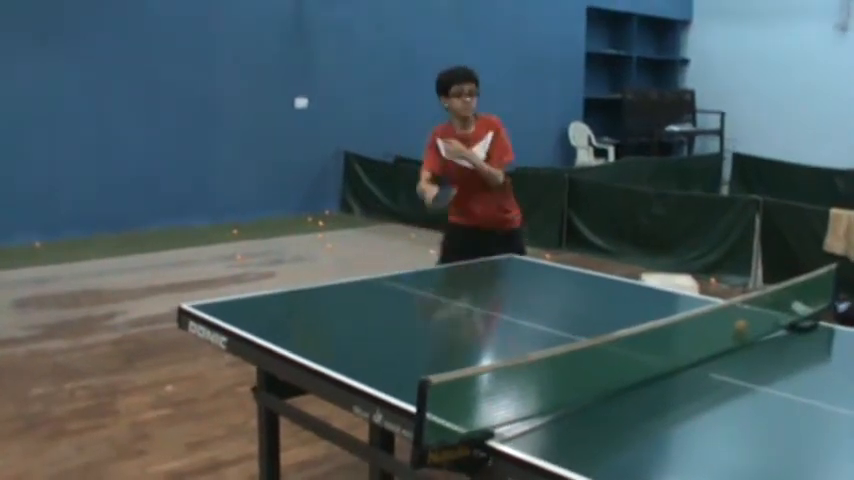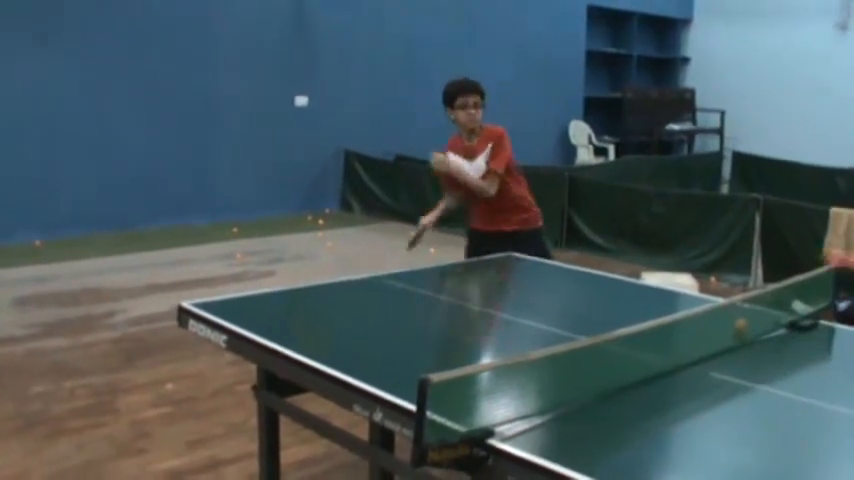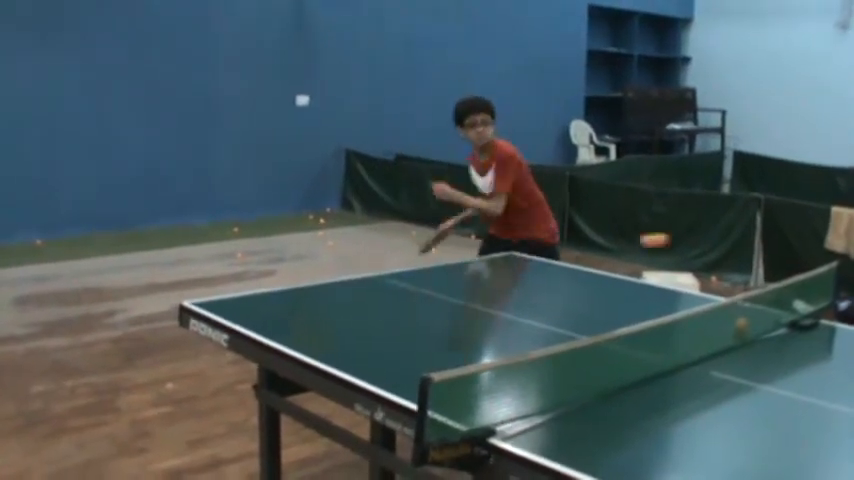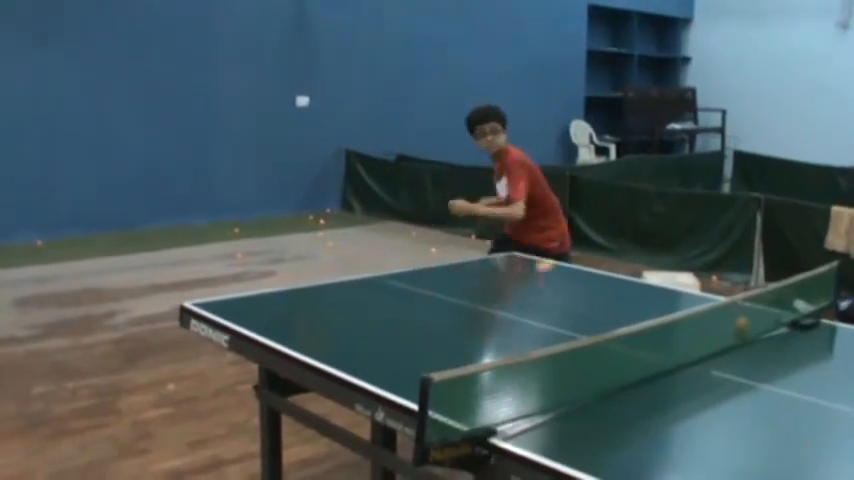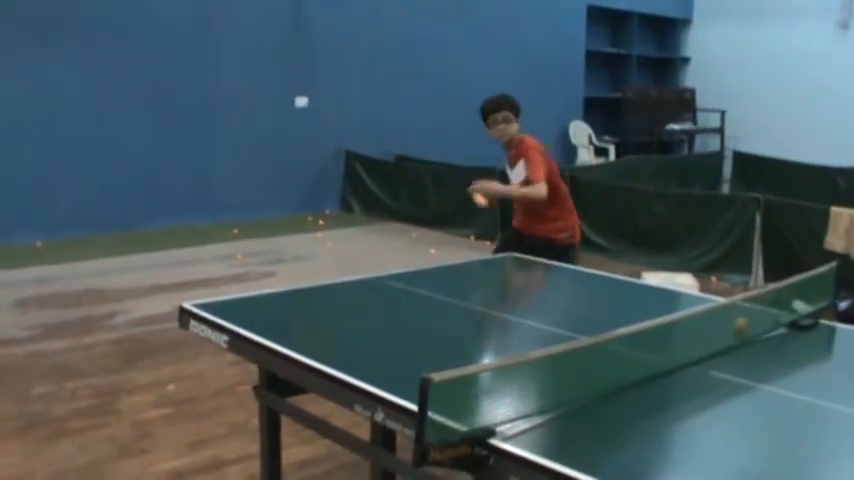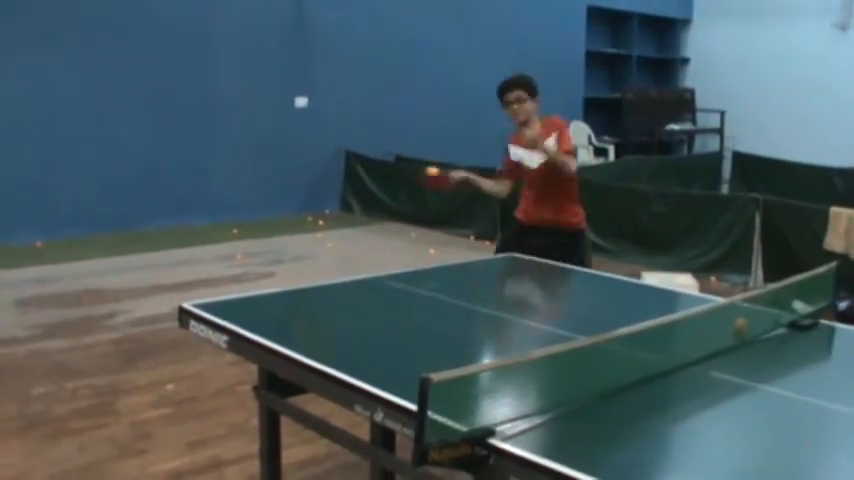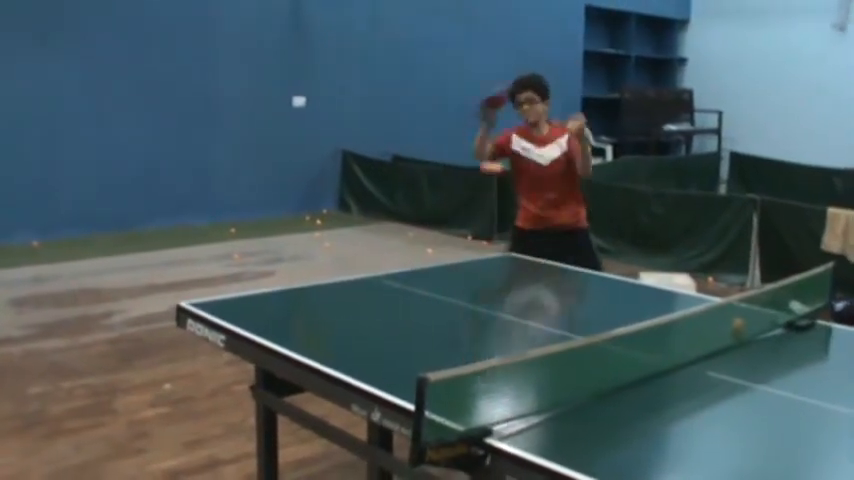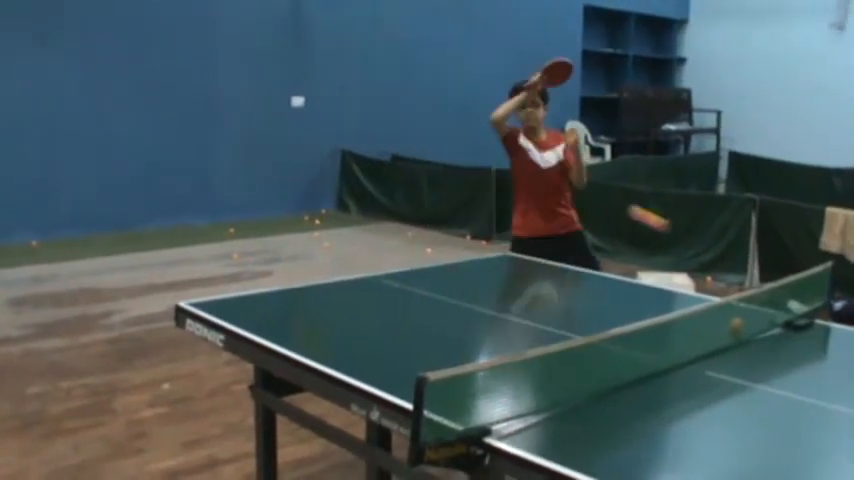
dt=0.1s
person 1, frame 1
left shoulder: (493, 127)
right shoulder: (439, 136)
left elbow: (498, 179)
right elbow: (423, 184)
left wrist: (469, 155)
right wrist: (429, 190)
left hip: (502, 222)
right hip: (461, 224)
person 1, frame 2
left shoulder: (497, 137)
right shoulder: (453, 148)
left elbow: (488, 189)
right elbow: (456, 195)
left wrist: (451, 169)
right wrist: (434, 215)
left hip: (522, 224)
right hip: (483, 228)
person 1, frame 3
left shoulder: (505, 154)
right shoulder: (474, 161)
left elbow: (496, 208)
left wrist: (453, 195)
right wrist: (457, 219)
left hip: (537, 235)
right hip: (503, 235)
person 1, frame 4
left shoulder: (515, 161)
right shoulder: (500, 164)
left elbow: (517, 212)
left wrist: (471, 208)
right wrist: (491, 202)
left hip: (548, 242)
right hip: (517, 236)
person 1, frame 5
left shoulder: (530, 148)
right shoulder: (512, 154)
left elbow: (540, 193)
left wrist: (499, 190)
right wrist: (487, 190)
left hip: (558, 233)
right hip: (524, 230)
person 1, frame 6
left shoulder: (557, 127)
right shoulder: (514, 143)
left elbow: (570, 169)
right elbow: (502, 190)
left wrist: (542, 146)
right wrist: (469, 177)
left hip: (566, 222)
right hip: (526, 221)
person 1, frame 7
left shoulder: (565, 133)
right shoulder: (513, 138)
left elbow: (585, 172)
right elbow: (481, 156)
left wrist: (581, 137)
right wrist: (485, 127)
left hip: (570, 223)
right hip: (529, 226)
person 1, frame 8
left shoulder: (562, 141)
right shoulder: (516, 139)
left elbow: (579, 184)
right elbow: (496, 119)
left wrist: (575, 150)
right wrist: (526, 92)
left hip: (566, 228)
right hip: (527, 231)
